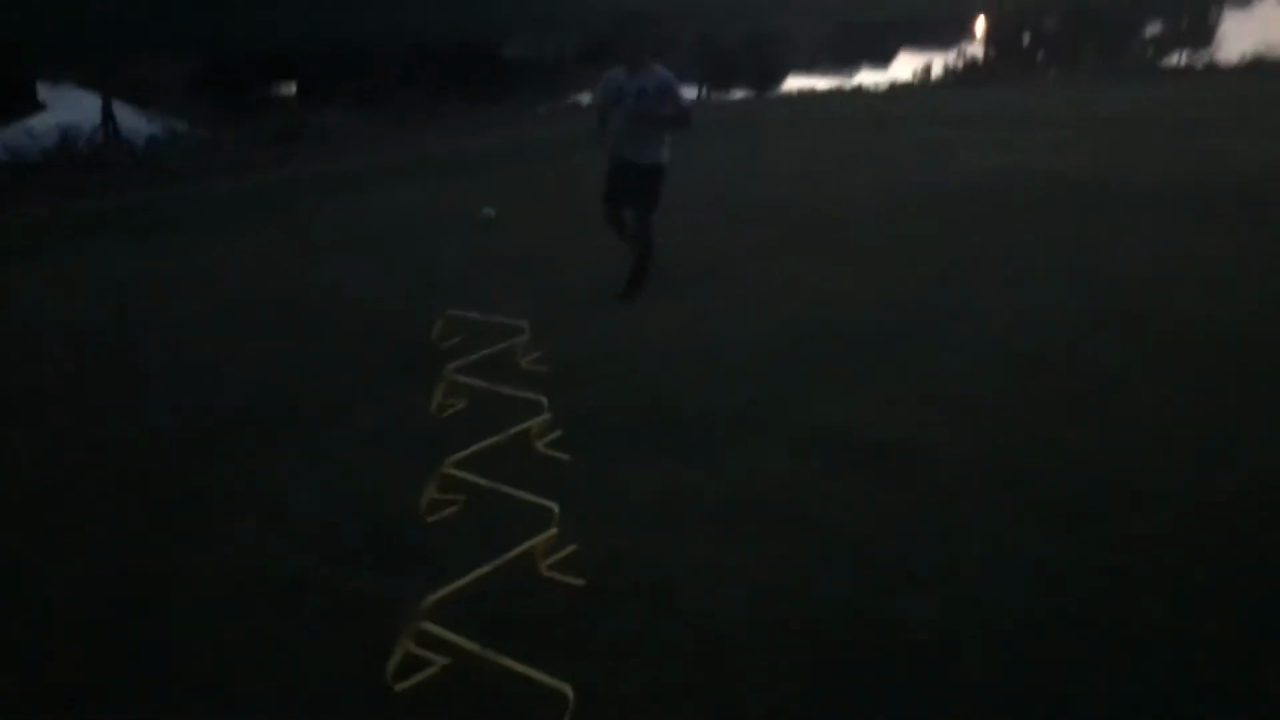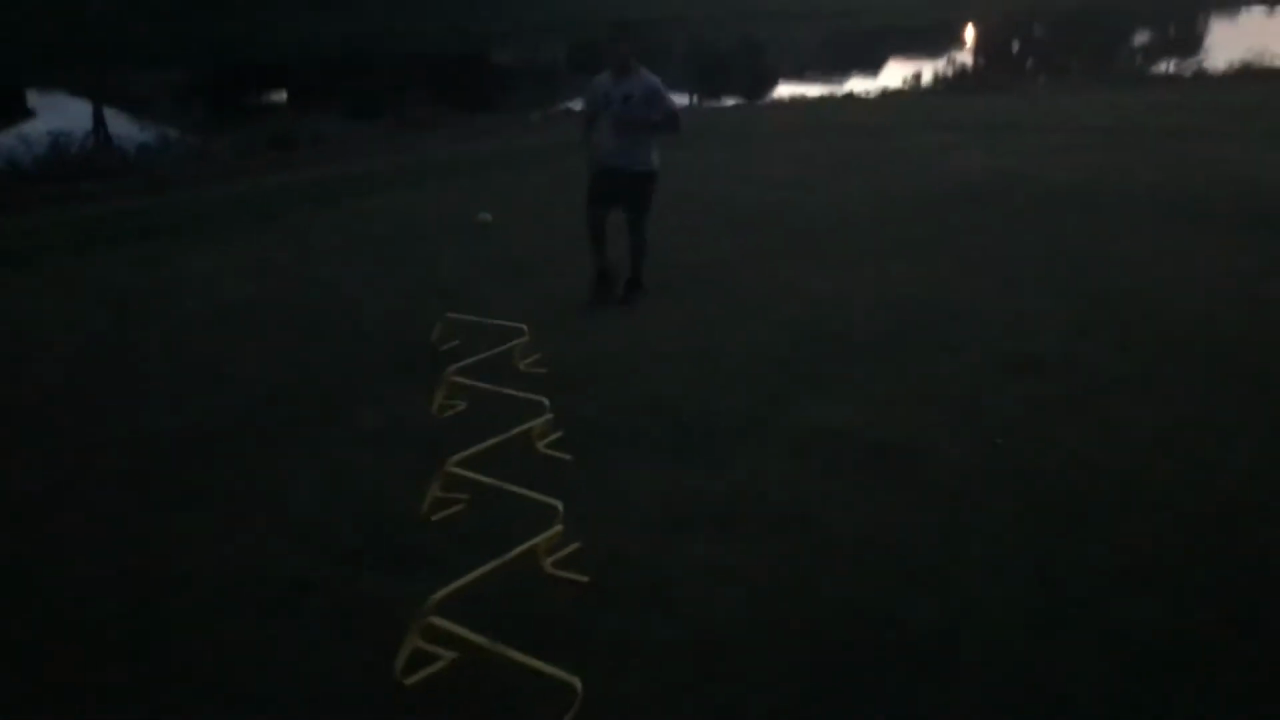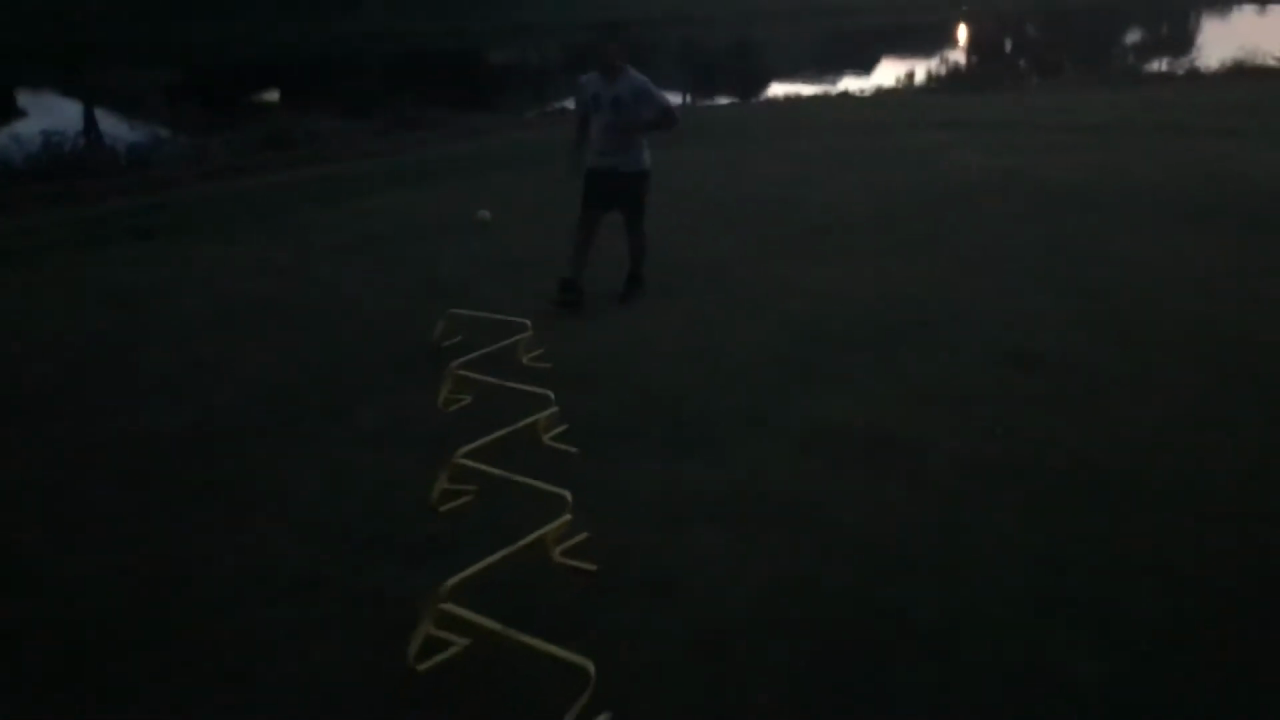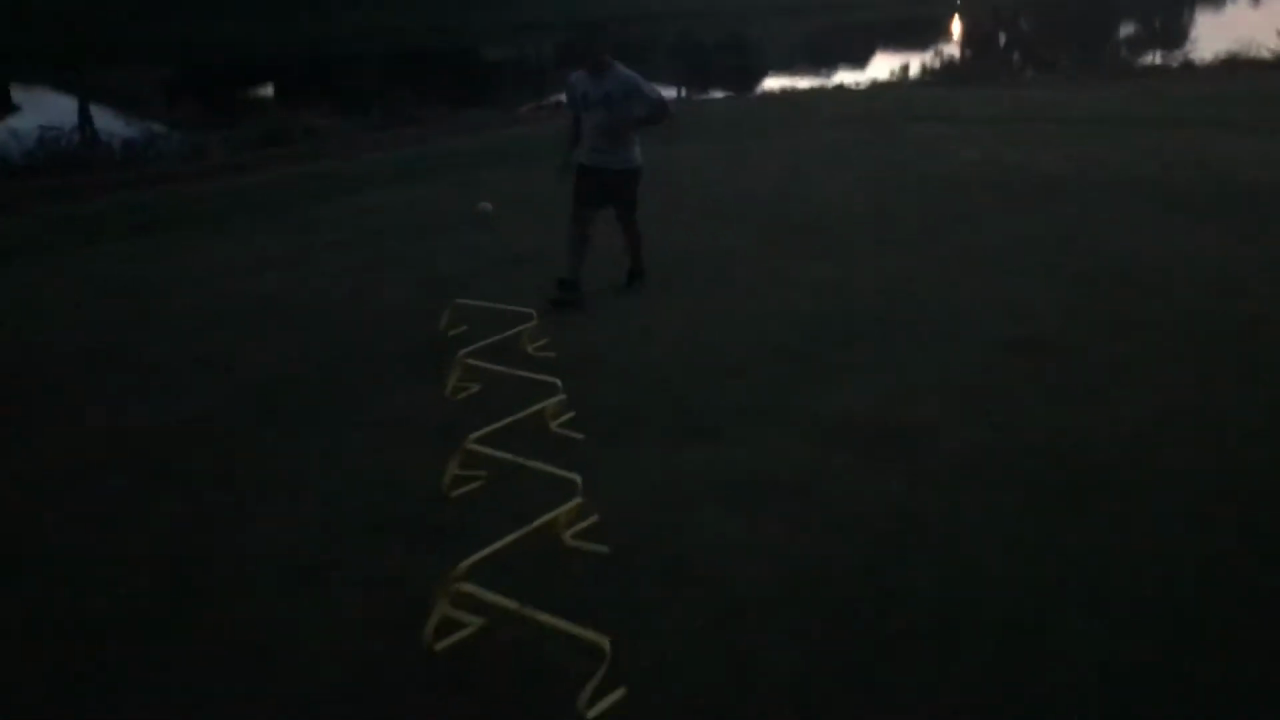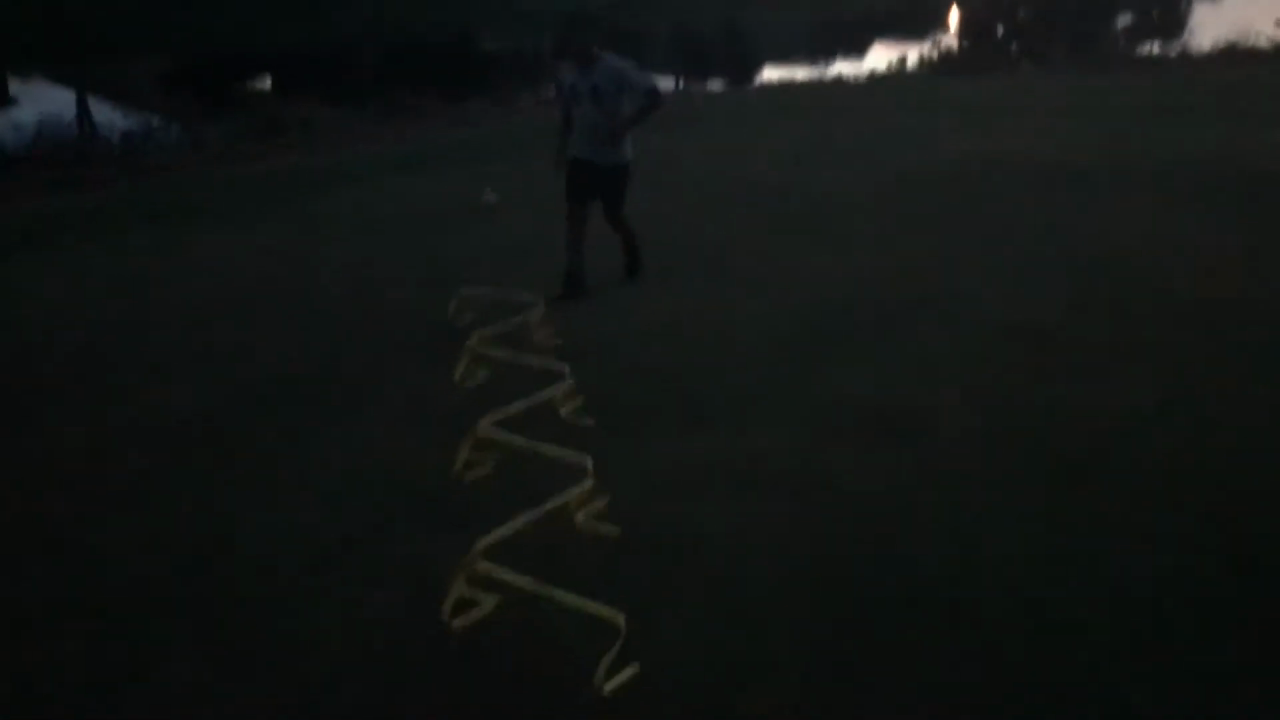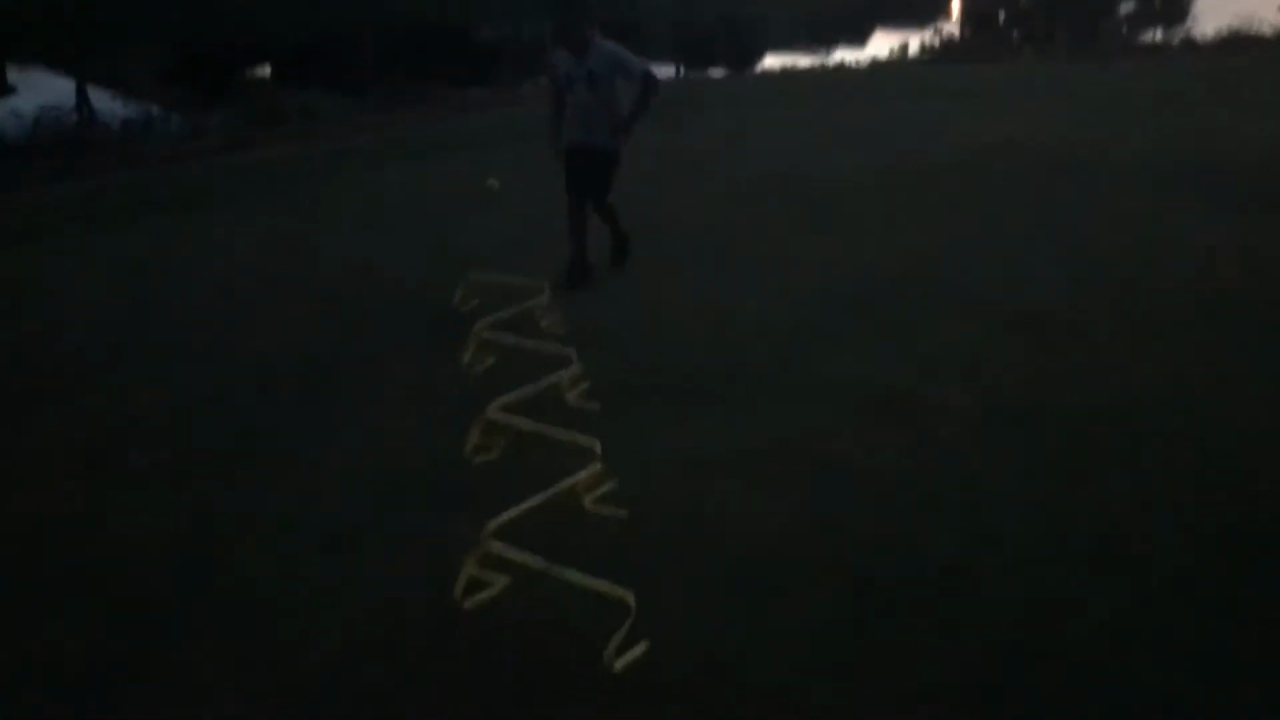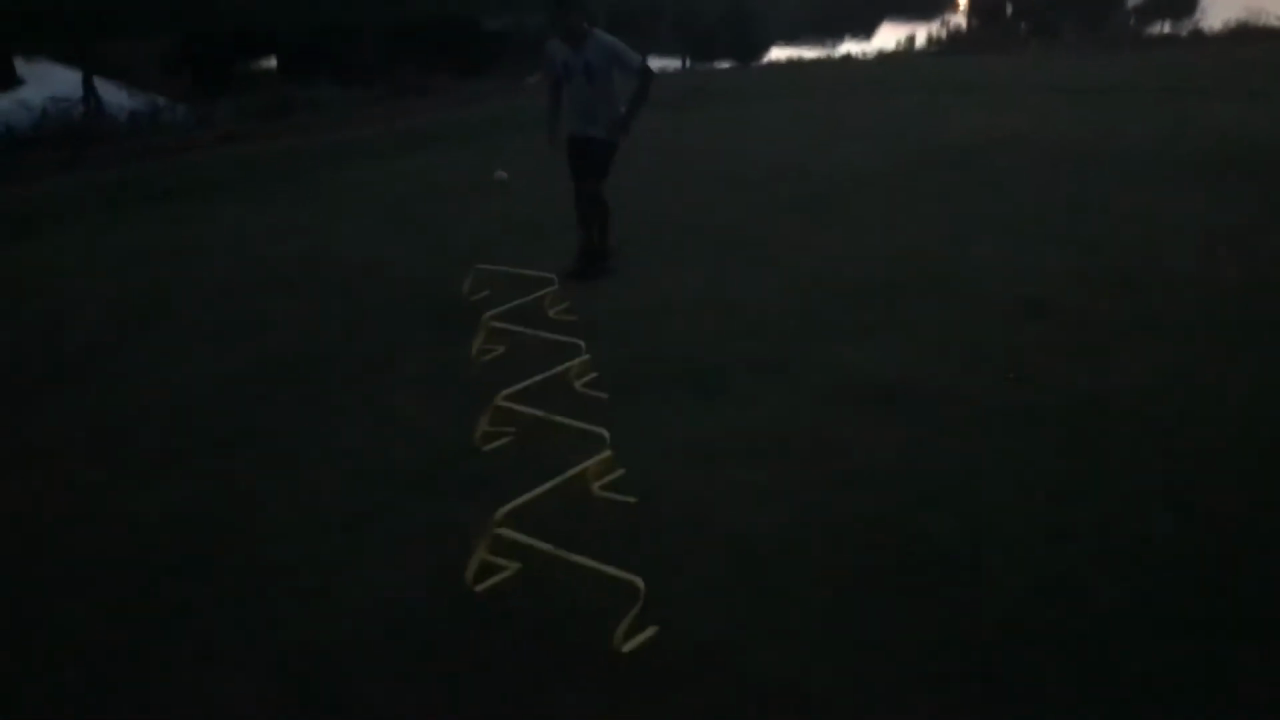
dt=0.1s
person 1, frame 1
left shoulder: (662, 80)
right shoulder: (611, 79)
left elbow: (684, 119)
right elbow: (601, 117)
left wrist: (651, 116)
right wrist: (610, 143)
left hip: (650, 160)
right hip: (621, 159)
left knee: (641, 218)
right knee: (613, 215)
left ankle: (638, 277)
right ankle: (642, 255)
person 1, frame 2
left shoulder: (648, 84)
right shoulder: (598, 84)
left elbow: (673, 123)
right elbow: (590, 123)
left wrist: (638, 123)
right wrist: (593, 151)
left hip: (640, 165)
right hip: (607, 163)
left knee: (636, 223)
right knee: (594, 218)
left ankle: (636, 280)
right ankle: (602, 273)
person 1, frame 3
left shoulder: (638, 84)
right shoulder: (586, 84)
left elbow: (669, 119)
left wrist: (633, 126)
right wrist: (578, 153)
left hip: (632, 166)
right hip: (598, 165)
left knee: (633, 225)
right knee: (586, 221)
left ankle: (636, 278)
right ankle: (572, 286)
person 1, frame 4
left shoulder: (627, 79)
right shoulder: (575, 82)
left elbow: (662, 110)
left wrist: (627, 124)
right wrist: (570, 153)
left hip: (624, 163)
right hip: (589, 162)
left knee: (627, 220)
right knee: (579, 219)
left ankle: (637, 268)
right ankle: (571, 285)
person 1, frame 5
left shoulder: (615, 69)
right shoulder: (565, 74)
left elbow: (654, 98)
left wrist: (624, 125)
right wrist: (562, 147)
left hip: (613, 155)
right hip: (580, 154)
left knee: (613, 214)
right knee: (575, 212)
left ankle: (632, 250)
right ankle: (574, 277)
person 1, frame 6
left shoulder: (610, 55)
right shoulder: (558, 59)
left elbow: (649, 81)
left wrist: (628, 121)
right wrist: (556, 134)
left hip: (606, 141)
right hip: (576, 140)
left knee: (597, 201)
right knee: (576, 202)
left ankle: (619, 238)
right ankle: (579, 265)
person 1, frame 7
left shoulder: (607, 46)
right shoulder: (554, 49)
left elbow: (645, 75)
left wrist: (628, 117)
right wrist: (553, 122)
left hip: (605, 131)
right hip: (575, 130)
left knee: (589, 190)
right knee: (582, 191)
left ankle: (603, 250)
right ankle: (589, 252)
